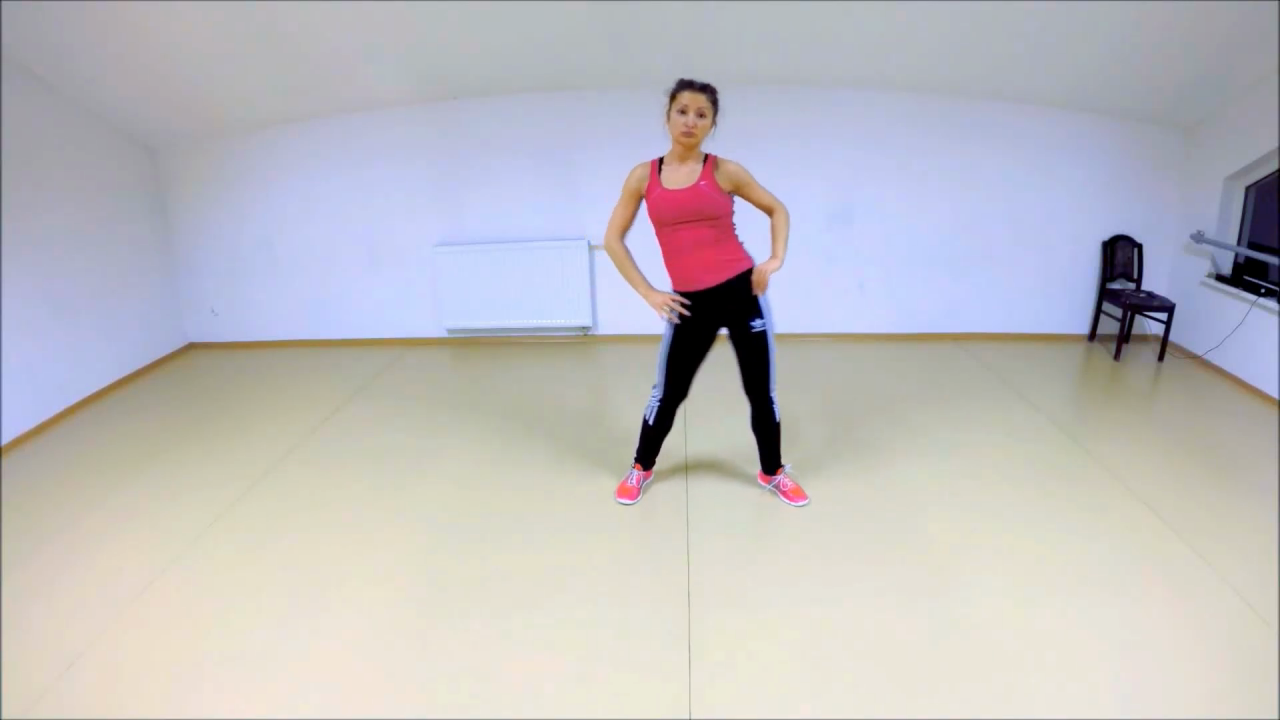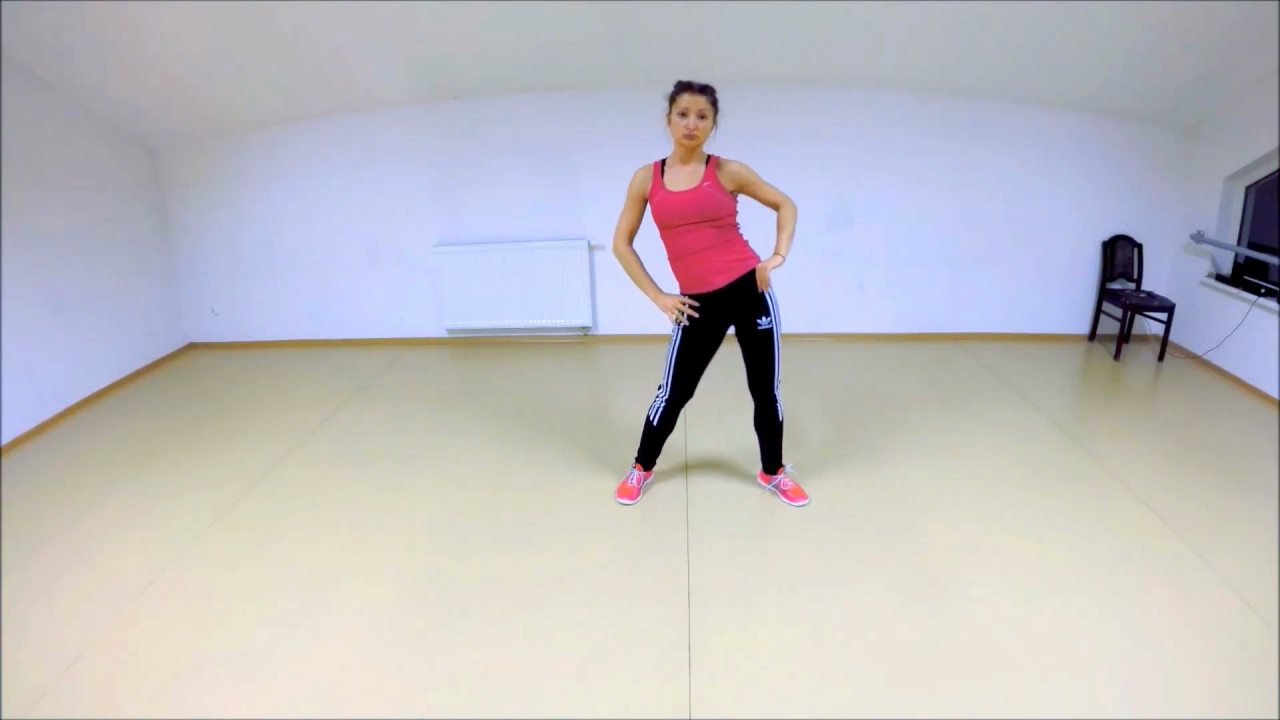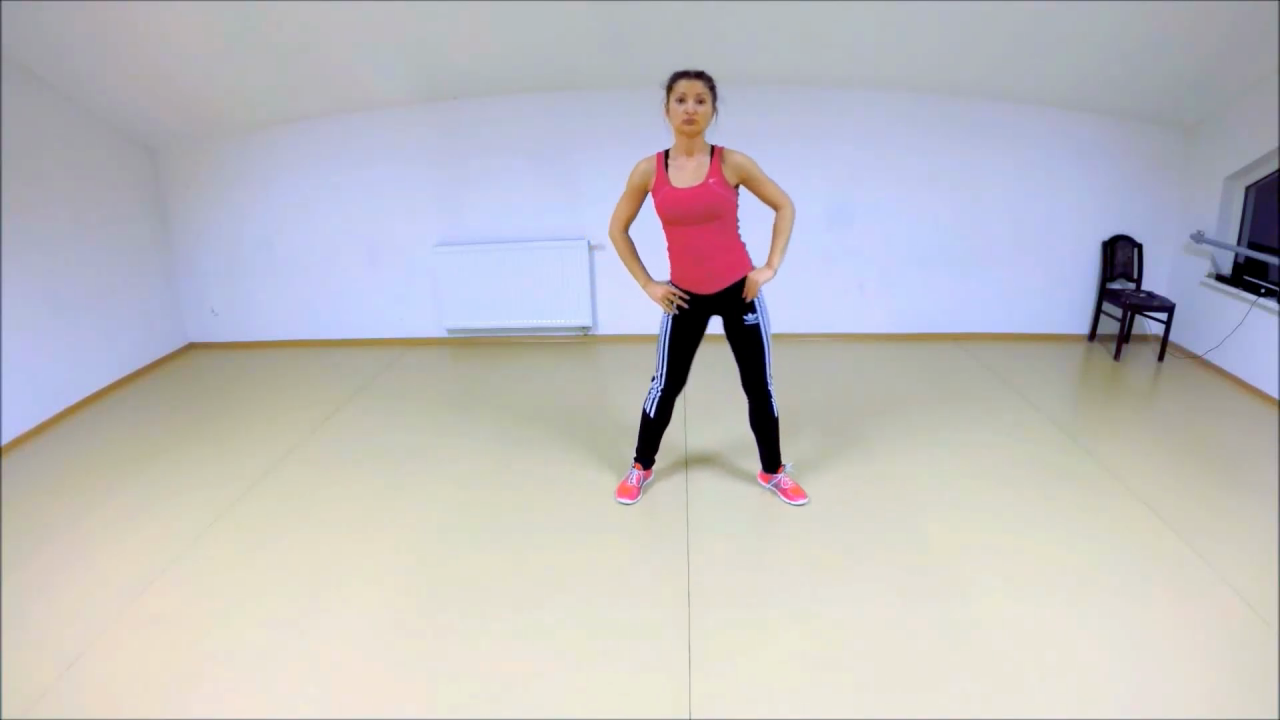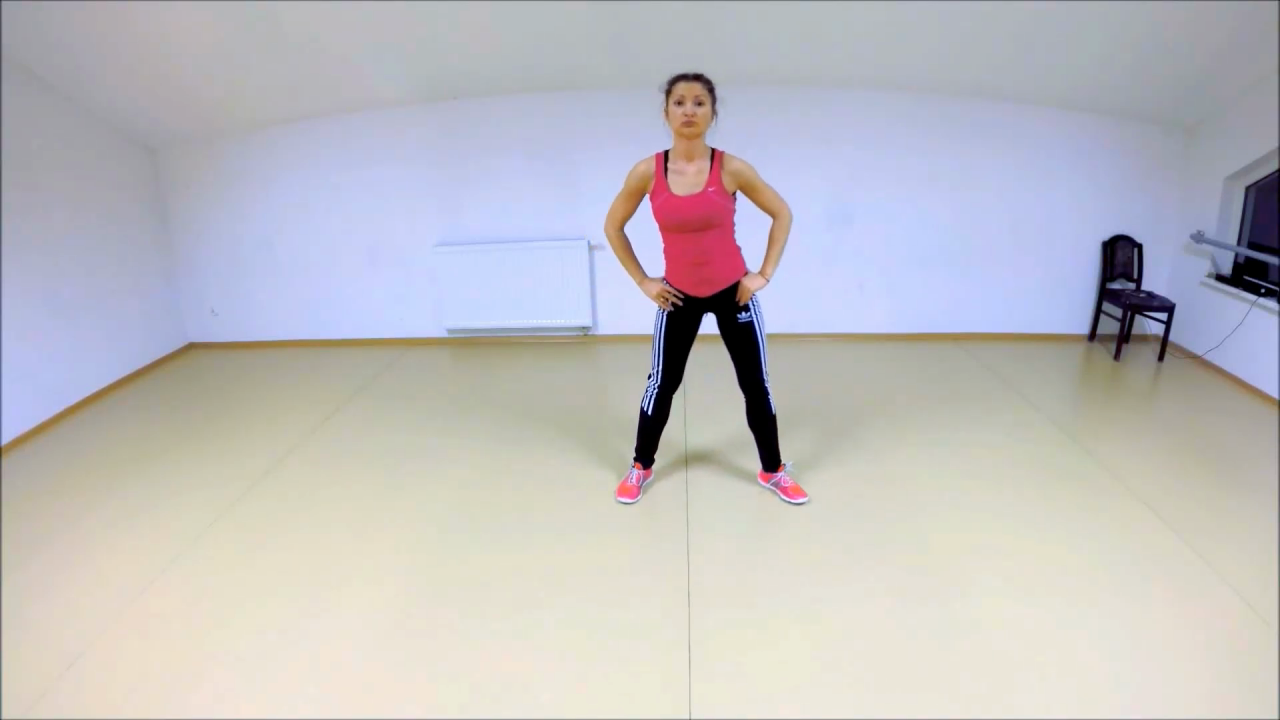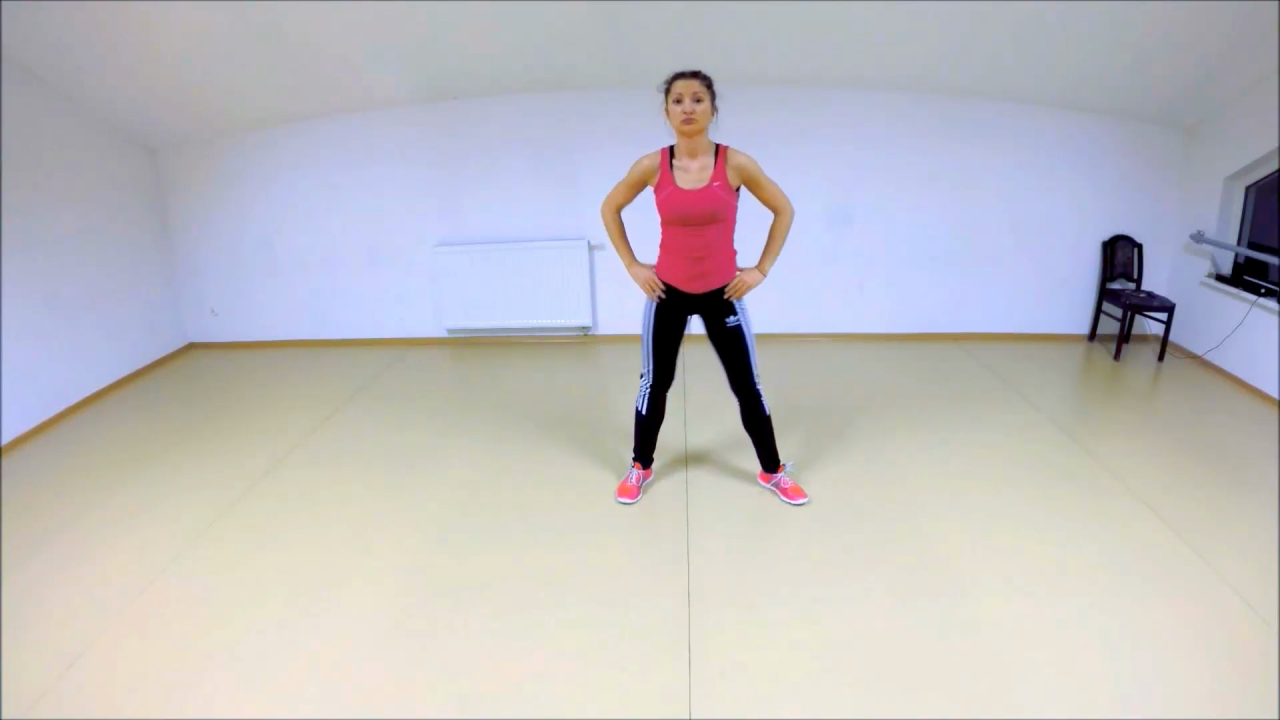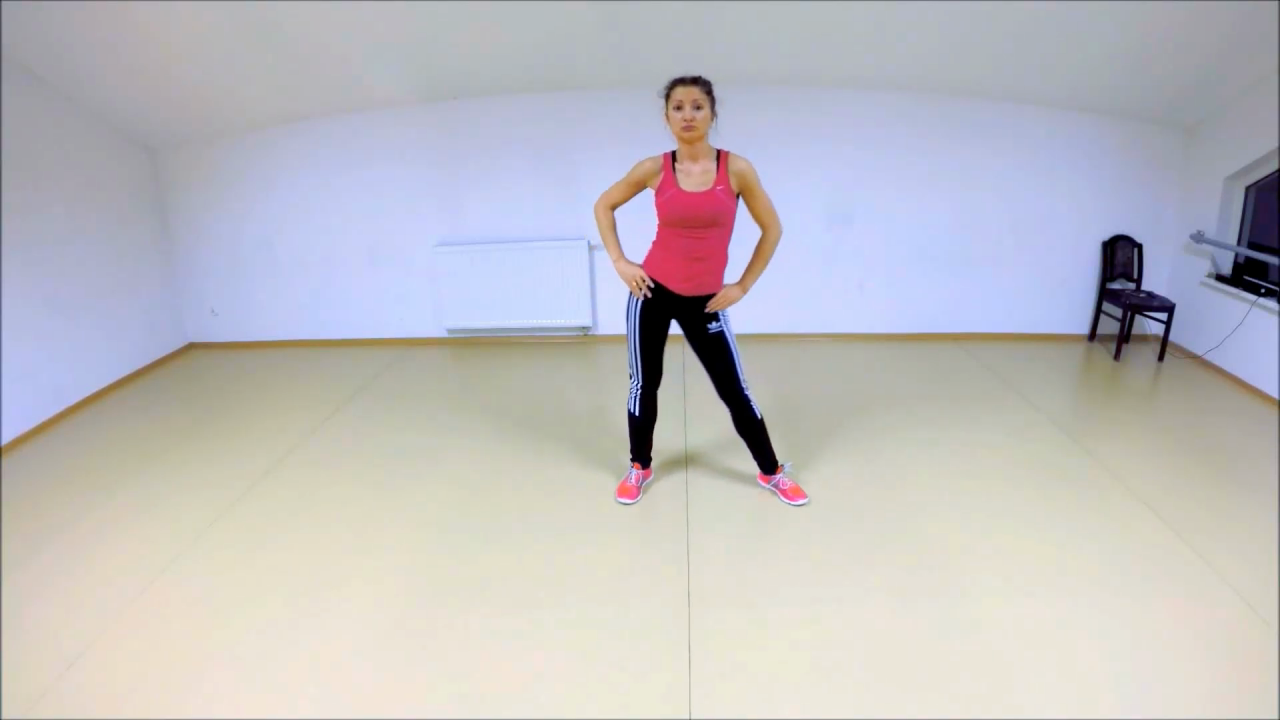
dt=0.2s
person 1, frame 1
left shoulder: (724, 171)
right shoulder: (643, 175)
left elbow: (777, 209)
right elbow: (613, 239)
left wrist: (777, 258)
right wrist: (648, 293)
left hip: (743, 291)
right hip: (692, 302)
left knee: (761, 391)
right knee: (668, 392)
left ankle: (772, 472)
right ankle: (642, 467)
person 1, frame 2
left shoulder: (728, 171)
right shoulder: (646, 178)
left elbow: (785, 205)
right elbow: (622, 243)
left wrist: (779, 254)
right wrist: (658, 296)
left hip: (748, 290)
right hip: (698, 303)
left knee: (765, 390)
right knee: (674, 392)
left ankle: (773, 471)
right ankle: (642, 467)
person 1, frame 3
left shoulder: (733, 163)
right shoulder: (648, 170)
left elbow: (784, 206)
right elbow: (618, 229)
left wrist: (771, 266)
right wrist: (648, 284)
left hip: (740, 291)
right hip: (685, 296)
left knee: (759, 386)
right knee: (666, 384)
left ankle: (772, 472)
right ankle: (641, 467)
person 1, frame 4
left shoulder: (732, 169)
right shoulder: (647, 171)
left elbow: (782, 214)
right elbow: (613, 226)
left wrist: (764, 274)
right wrist: (642, 281)
left hip: (733, 291)
right hip: (678, 295)
left knee: (755, 384)
right knee: (662, 382)
left ankle: (772, 470)
right ankle: (641, 466)
person 1, frame 5
left shoulder: (736, 163)
right shoulder: (652, 166)
left elbow: (784, 211)
right elbow: (610, 208)
left wrist: (761, 270)
right wrist: (632, 265)
left hip: (722, 293)
right hip: (667, 292)
left knee: (747, 386)
right knee: (655, 382)
left ankle: (772, 471)
right ankle: (641, 466)
person 1, frame 6
left shoulder: (737, 169)
right shoulder: (654, 169)
left elbow: (772, 229)
right elbow: (604, 205)
left wrist: (743, 285)
right wrist: (619, 261)
left hip: (705, 301)
right hip: (652, 292)
left knee: (735, 391)
right knee: (644, 383)
left ankle: (771, 471)
right ankle: (639, 467)
